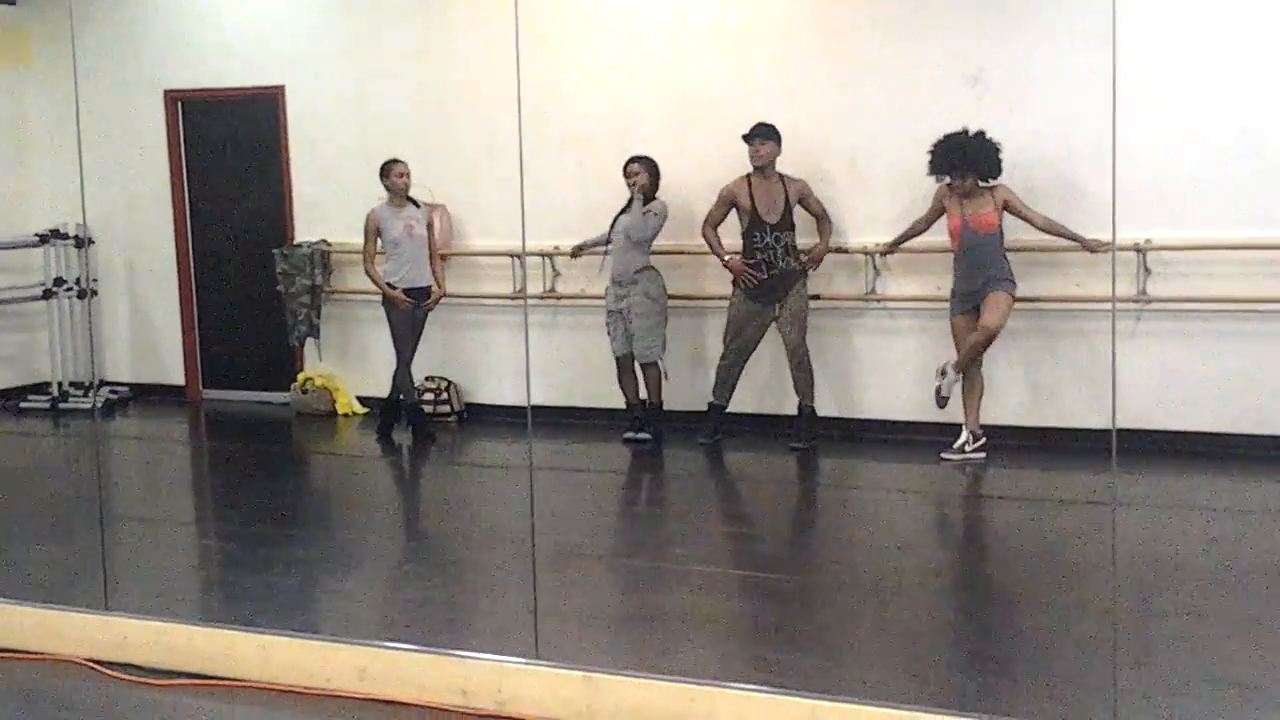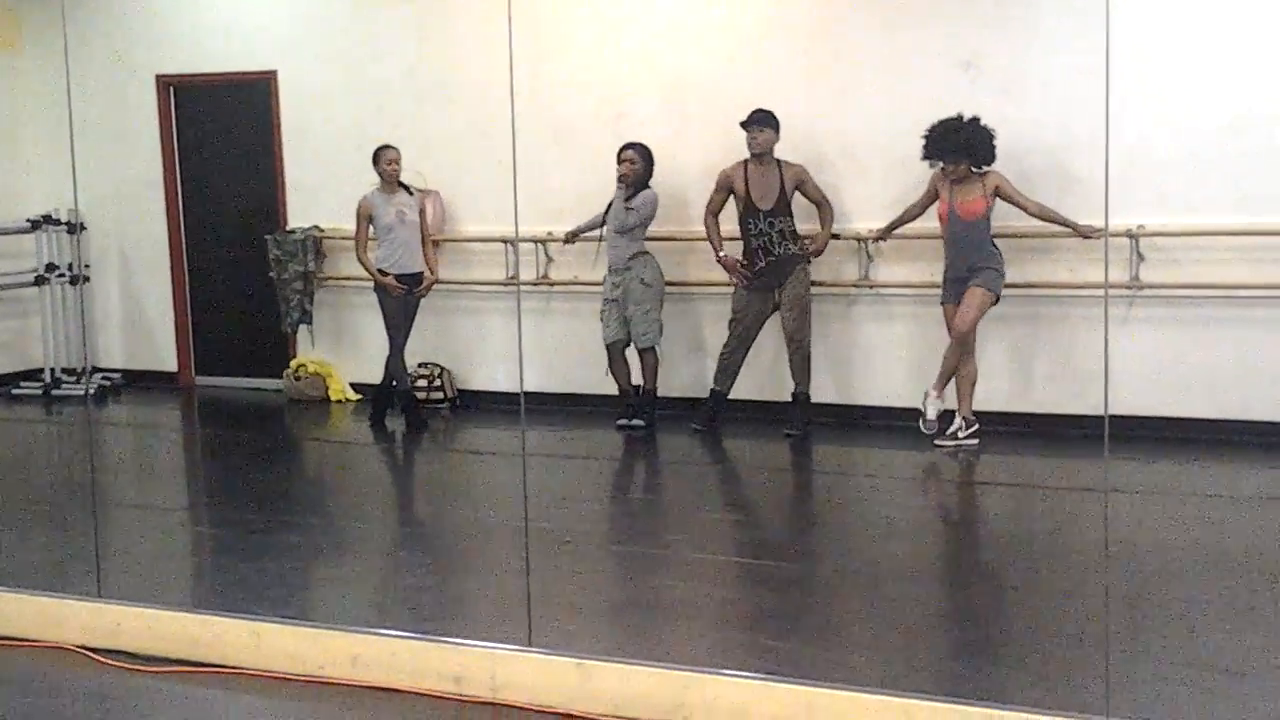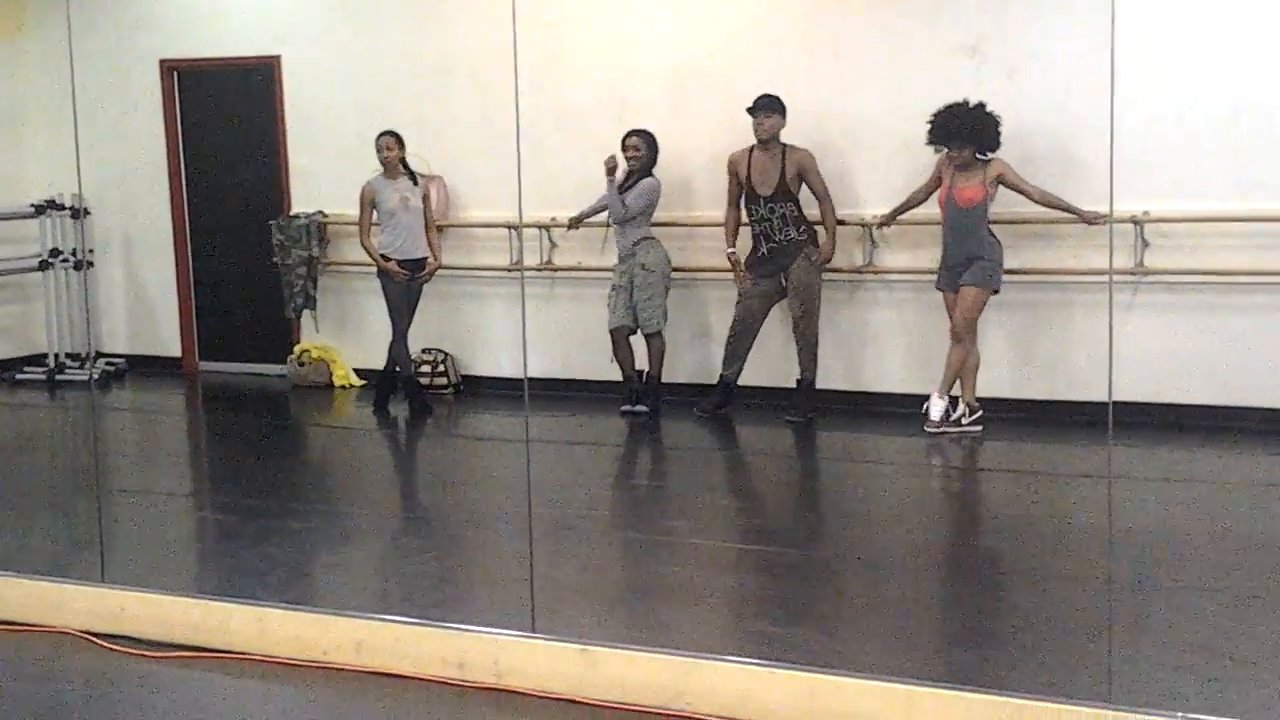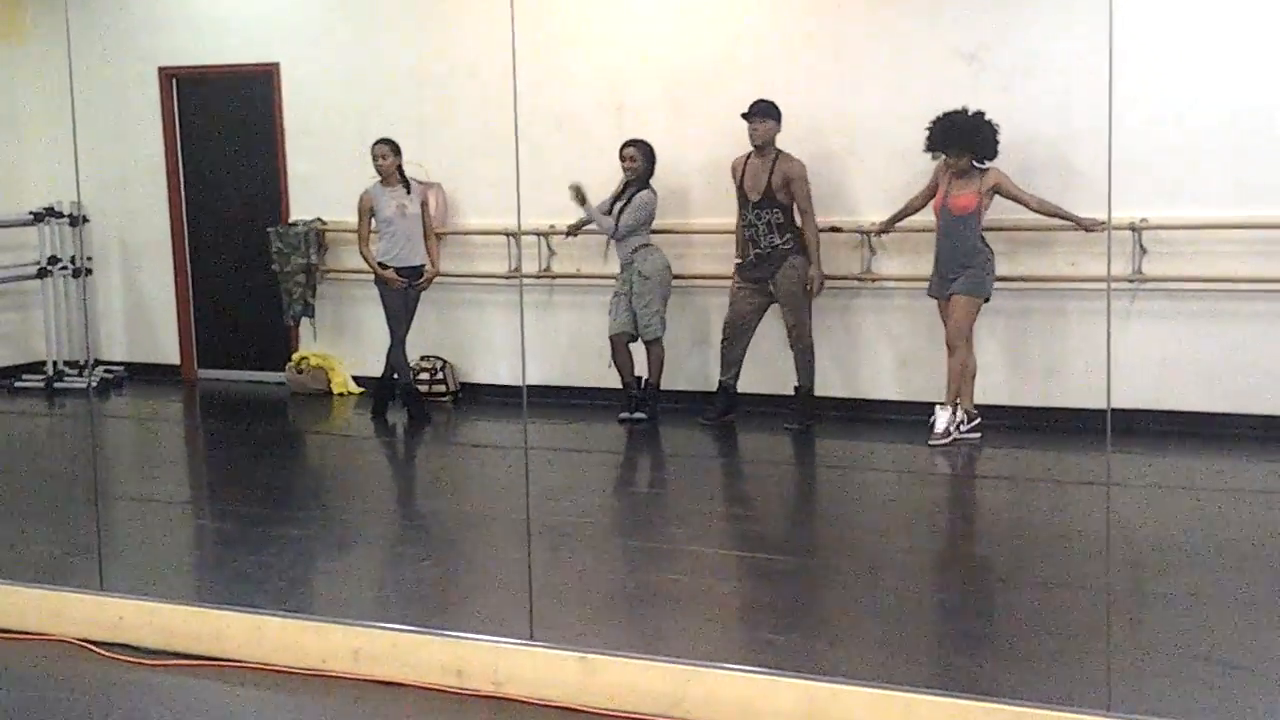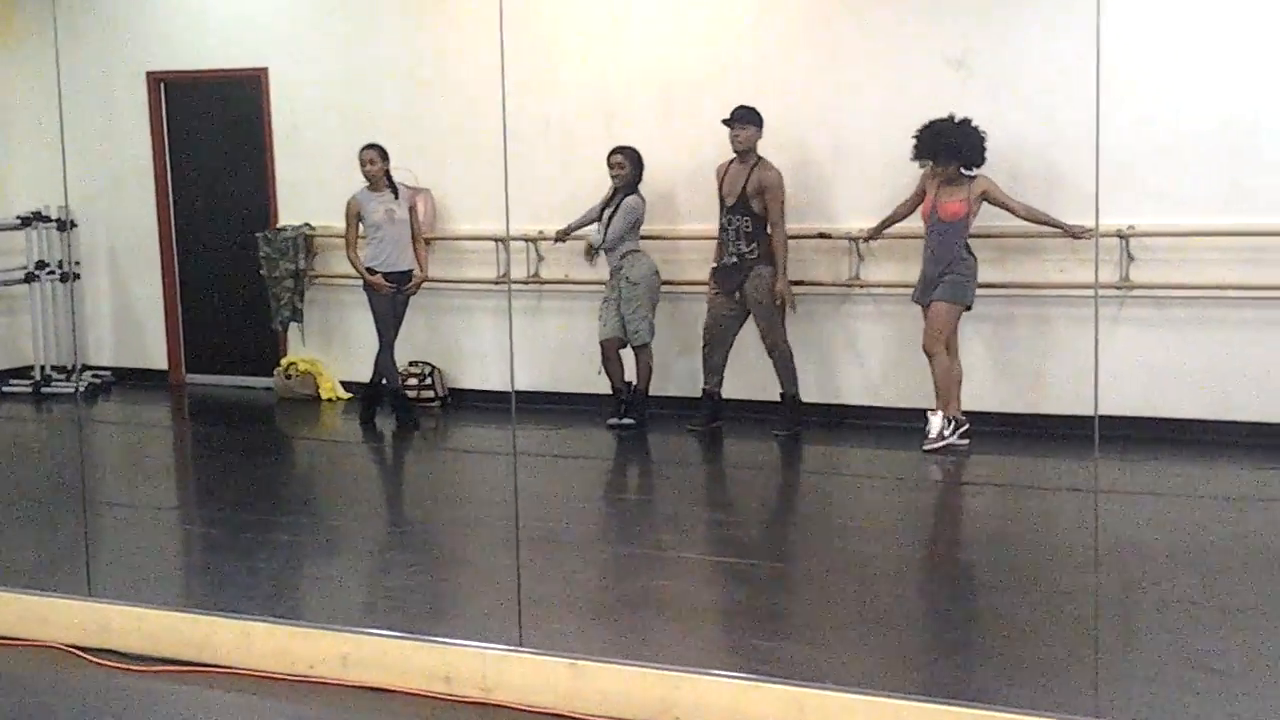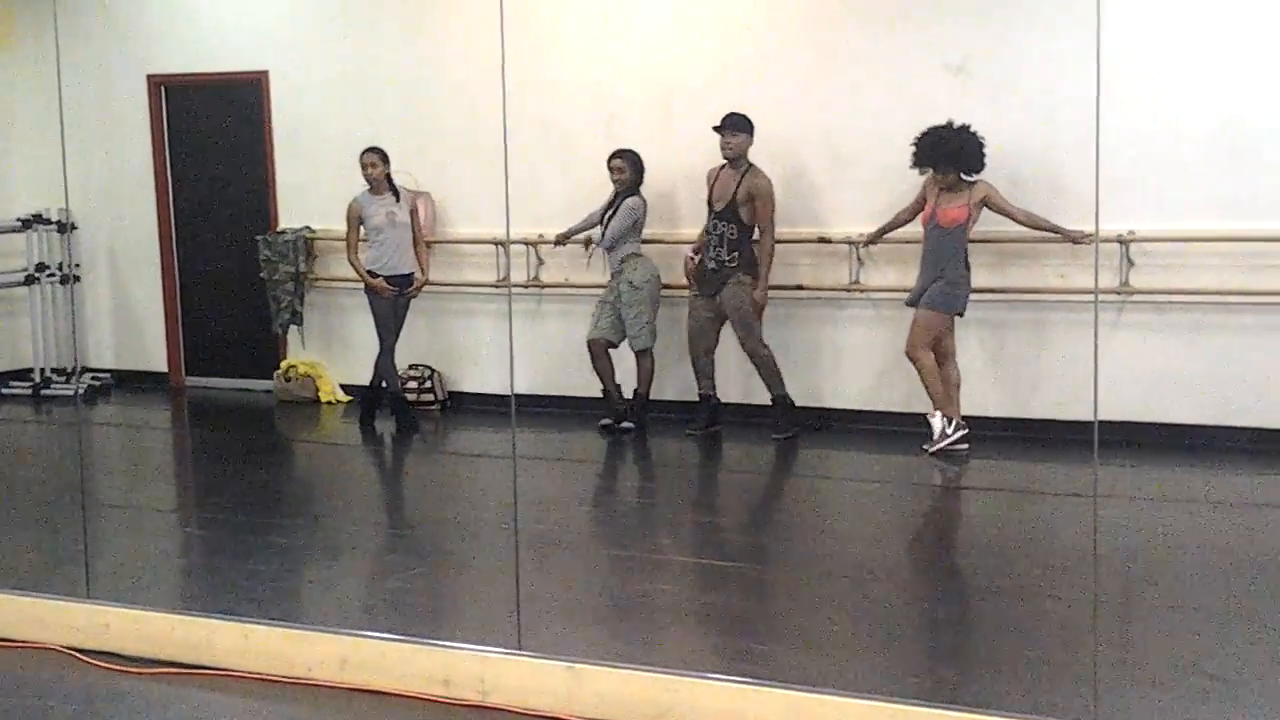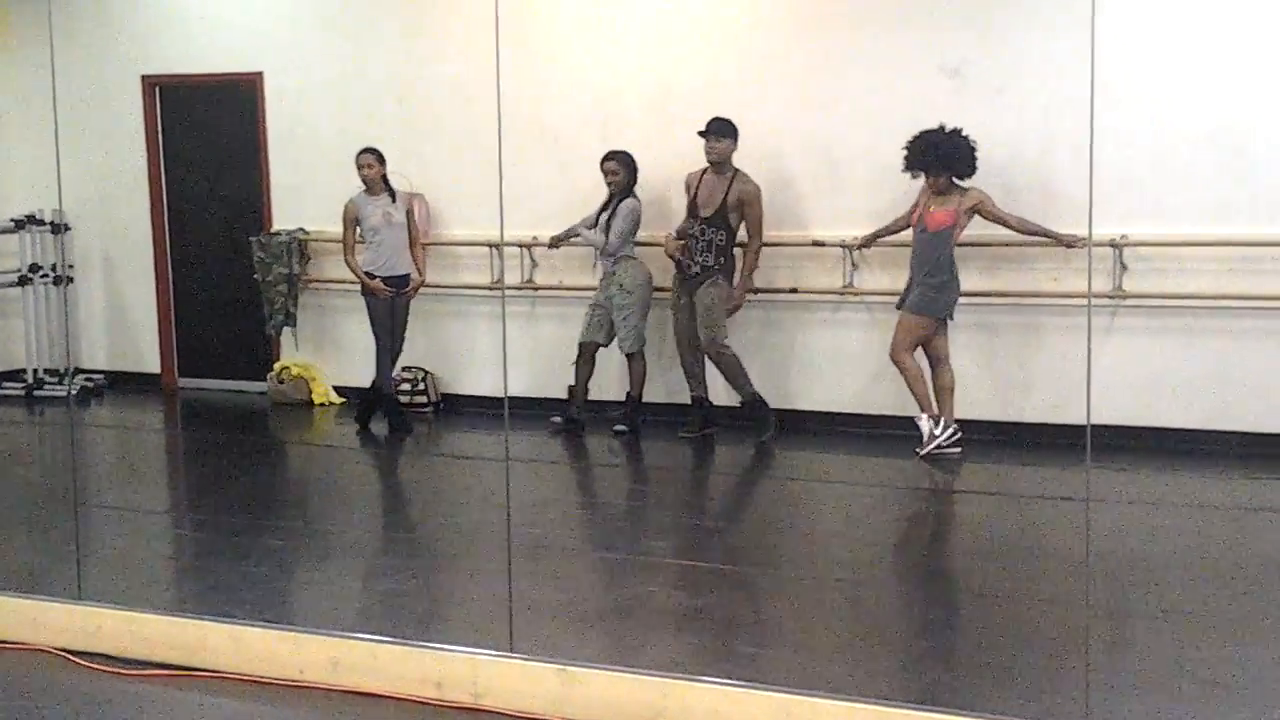
dt=0.2s
person 1, frame 1
left shoulder: (998, 194)
right shoulder: (945, 195)
left elbow: (1038, 220)
right elbow: (924, 223)
left wrist: (1083, 241)
right wrist: (894, 243)
left hip: (997, 280)
right hip: (964, 286)
left knee: (991, 326)
right knee: (972, 364)
left ankle: (951, 370)
right ankle: (972, 436)
person 1, frame 2
left shoulder: (990, 181)
right shoulder: (940, 180)
left elbow: (1030, 207)
right elbow: (918, 208)
left wrist: (1075, 227)
right wrist: (887, 229)
left hip: (985, 268)
right hip: (954, 273)
left knee: (961, 328)
right knee: (963, 346)
left ankle: (935, 394)
right ankle: (965, 422)
person 1, frame 3
left shoulder: (993, 168)
right shoulder: (945, 165)
left elbow: (1034, 193)
right elbow: (923, 193)
left wrist: (1079, 213)
right wrist: (892, 215)
left hip: (981, 259)
right hip: (952, 261)
left knee: (961, 330)
right knee: (964, 335)
left ankle: (940, 399)
right ankle: (969, 408)
person 1, frame 4
left shoulder: (990, 178)
right shoulder: (942, 172)
left elbow: (1031, 201)
right elbow: (920, 200)
left wrist: (1077, 220)
right wrist: (890, 222)
left hip: (973, 268)
right hip: (945, 269)
left knee: (956, 342)
right knee: (959, 343)
left ankle: (946, 413)
right ankle: (966, 416)
person 1, frame 5
left shoulder: (978, 185)
right shoulder: (929, 179)
left elbow: (1018, 209)
right elbow: (908, 206)
left wrist: (1065, 227)
right wrist: (878, 228)
left hip: (957, 274)
right hip: (931, 275)
left knee: (933, 345)
right knee: (946, 350)
left ankle: (941, 420)
right ankle: (955, 422)
person 1, frame 6
left shoulder: (979, 191)
right shoulder: (931, 186)
left elbow: (1018, 215)
right elbow: (909, 212)
left wrist: (1064, 232)
right wrist: (878, 233)
left hip: (950, 281)
right hip: (929, 279)
left knee: (916, 349)
right knee: (944, 355)
left ankle: (944, 420)
right ankle: (954, 425)
person 1, frame 7
left shoulder: (970, 198)
right shoulder: (927, 192)
left elbow: (1010, 221)
right elbow: (907, 219)
left wrist: (1057, 236)
right wrist: (872, 237)
left hip: (937, 286)
right hip: (921, 284)
left knee: (900, 351)
right knee: (938, 359)
left ankle: (932, 421)
right ankle: (947, 429)
person 2, frame 1
left shoulder: (796, 188)
right shoulder: (735, 190)
left elbow: (823, 217)
right elbow: (708, 227)
left wrist: (823, 245)
right wrist: (726, 259)
left hip: (790, 282)
right hip: (751, 284)
left knee: (797, 349)
right knee: (734, 353)
left ankle: (806, 418)
right ankle: (715, 417)
person 2, frame 2
left shoulder: (794, 173)
right shoulder: (731, 176)
left elbow: (823, 204)
right elbow: (710, 215)
left wrist: (825, 236)
right wrist: (721, 255)
left hip: (793, 267)
right hip: (752, 270)
left knee: (797, 336)
right knee: (737, 339)
left ankle: (800, 405)
right ankle: (715, 402)
person 2, frame 3
left shoulder: (799, 158)
right shoulder: (738, 161)
left elbow: (824, 199)
right elbow: (733, 206)
left wrist: (830, 241)
right wrist: (731, 250)
left hip: (801, 252)
right hip: (761, 256)
left knee: (804, 323)
right knee: (742, 323)
left ankle: (805, 393)
right ankle: (725, 389)
person 2, frame 4
left shoulder: (790, 167)
right shoulder: (739, 166)
left elbow: (807, 216)
left wrist: (815, 265)
right wrist: (738, 260)
left hip: (788, 260)
right hip: (753, 262)
left knee: (798, 332)
right knee: (733, 328)
left ankle: (804, 401)
right ankle: (726, 397)
person 2, frame 5
left shoulder: (767, 175)
right shoulder: (723, 171)
left elbow: (777, 228)
left wrist: (781, 277)
right wrist: (716, 264)
left hip: (758, 269)
right hip: (727, 269)
left knee: (774, 339)
right knee: (713, 337)
left ankle: (791, 406)
right ankle: (711, 404)
person 2, frame 6
left shoulder: (758, 183)
right shoulder: (713, 175)
left elbow: (767, 236)
left wrist: (761, 285)
right wrist: (694, 252)
left hip: (736, 274)
right hip: (706, 272)
left knee: (752, 344)
right knee: (698, 343)
left ankle: (784, 408)
right ankle: (708, 408)
person 2, frame 7
left shoulder: (745, 188)
right shoulder: (693, 180)
left elbow: (755, 239)
left wrist: (743, 286)
right wrist: (673, 236)
left hip: (716, 275)
right hip: (685, 274)
left knee: (711, 342)
right knee: (686, 346)
left ankle: (756, 405)
right ankle: (701, 411)
person 3, frame 1
left shoulder: (424, 212)
right shoulder: (376, 217)
left elbow: (434, 255)
right elbow: (368, 263)
left wrist: (440, 287)
right wrist: (388, 291)
left hip: (423, 292)
right hip: (397, 293)
left knee: (406, 358)
right knee: (404, 358)
left ankle: (388, 417)
right ankle: (417, 420)
person 3, frame 2
left shoulder: (416, 198)
right shoulder: (369, 203)
left elbow: (426, 241)
right elbow: (361, 250)
left wrist: (433, 273)
right wrist: (380, 278)
left hip: (415, 278)
right hip: (389, 280)
left knee: (399, 344)
right knee: (397, 343)
left ankle: (381, 403)
right ankle: (410, 407)
person 3, frame 3
left shoulder: (419, 183)
right shoulder: (372, 188)
left elbow: (430, 227)
right elbow: (364, 235)
left wrist: (436, 258)
right wrist: (382, 263)
left hip: (418, 263)
right hip: (391, 265)
left knee: (402, 329)
right knee: (400, 329)
left ankle: (384, 388)
right ankle: (414, 392)
person 3, frame 4
left shoulder: (418, 191)
right shoulder: (370, 197)
left elbow: (429, 234)
right elbow: (363, 243)
left wrist: (434, 266)
right wrist: (379, 271)
left hip: (416, 271)
right hip: (389, 272)
left knee: (399, 336)
right knee: (398, 336)
left ankle: (383, 394)
right ankle: (412, 399)
person 3, frame 5
left shoulder: (406, 196)
right shoulder: (357, 202)
left elbow: (418, 238)
right elbow: (351, 248)
left wrist: (422, 271)
right wrist: (368, 277)
left hip: (404, 276)
right hip: (378, 278)
left knee: (388, 341)
right knee: (387, 341)
left ankle: (371, 398)
right ankle: (401, 405)
person 3, frame 6
left shoulder: (407, 199)
right shoulder: (358, 205)
left elbow: (419, 241)
right elbow: (351, 252)
left wrist: (423, 274)
right wrist: (369, 280)
left hip: (405, 279)
right hip: (379, 281)
left knee: (388, 344)
right knee: (387, 344)
left ankle: (371, 400)
right ankle: (400, 407)
person 3, frame 7
left shoulder: (404, 200)
right shoulder: (354, 206)
left elbow: (415, 242)
right elbow: (349, 253)
left wrist: (420, 274)
right wrist: (366, 281)
left hip: (402, 280)
right hip: (376, 282)
left knee: (395, 346)
right knee: (385, 345)
left ankle: (371, 399)
right ankle: (393, 410)
person 4, frame 1
left shoulder: (657, 206)
right shoulder: (628, 206)
left elbow: (637, 235)
left wrist: (639, 196)
right wrist: (586, 245)
left hip: (643, 286)
right hip: (617, 289)
left knee: (646, 357)
right knee: (623, 358)
left ankle: (653, 419)
right ankle: (636, 417)
person 4, frame 2
left shoulder: (648, 196)
right shoulder: (626, 193)
left elbow: (619, 223)
right elbow: (606, 217)
left wrist: (621, 187)
right wrist: (578, 230)
left hip: (639, 272)
right hip: (615, 275)
left knee: (644, 343)
right knee: (613, 344)
left ankle: (647, 406)
right ankle: (629, 403)
person 4, frame 3
left shoulder: (649, 184)
right shoulder: (628, 178)
left elbow: (618, 214)
right elbow: (610, 200)
left wrist: (610, 178)
right wrist: (582, 215)
left hip: (646, 258)
right hip: (625, 261)
left knee: (651, 328)
right knee: (618, 330)
left ankle: (651, 392)
right ankle: (633, 389)
person 4, frame 4
left shoulder: (645, 196)
right shoulder: (626, 187)
left elbow: (614, 230)
right elbow: (609, 210)
left wrist: (586, 205)
right wrist: (580, 223)
left hip: (647, 265)
right hip: (628, 269)
left knee: (651, 336)
right knee: (617, 337)
left ankle: (650, 399)
right ankle: (632, 396)
person 4, frame 5
left shoulder: (632, 202)
right shoulder: (614, 193)
left elbow: (607, 240)
right elbow: (596, 212)
left wrist: (589, 244)
right wrist: (569, 229)
left hip: (635, 271)
right hip: (618, 276)
left knee: (640, 342)
right knee: (608, 343)
left ankle: (638, 405)
right ankle: (621, 400)
person 4, frame 6
left shoulder: (633, 203)
right shoulder: (618, 198)
left elbow: (606, 240)
right elbow: (598, 216)
left wrist: (589, 238)
right wrist: (568, 233)
left hip: (636, 275)
right hip: (618, 278)
left knee: (641, 345)
right knee: (596, 342)
left ankle: (638, 408)
right ankle: (615, 404)
person 4, frame 7
left shoulder: (630, 205)
right shoulder: (613, 200)
left elbow: (609, 245)
right elbow: (593, 220)
left wrist: (581, 233)
right wrist: (563, 234)
left hip: (628, 277)
right hip: (609, 279)
left knee: (632, 347)
right knee: (586, 344)
left ankle: (632, 411)
right ankle: (575, 409)
